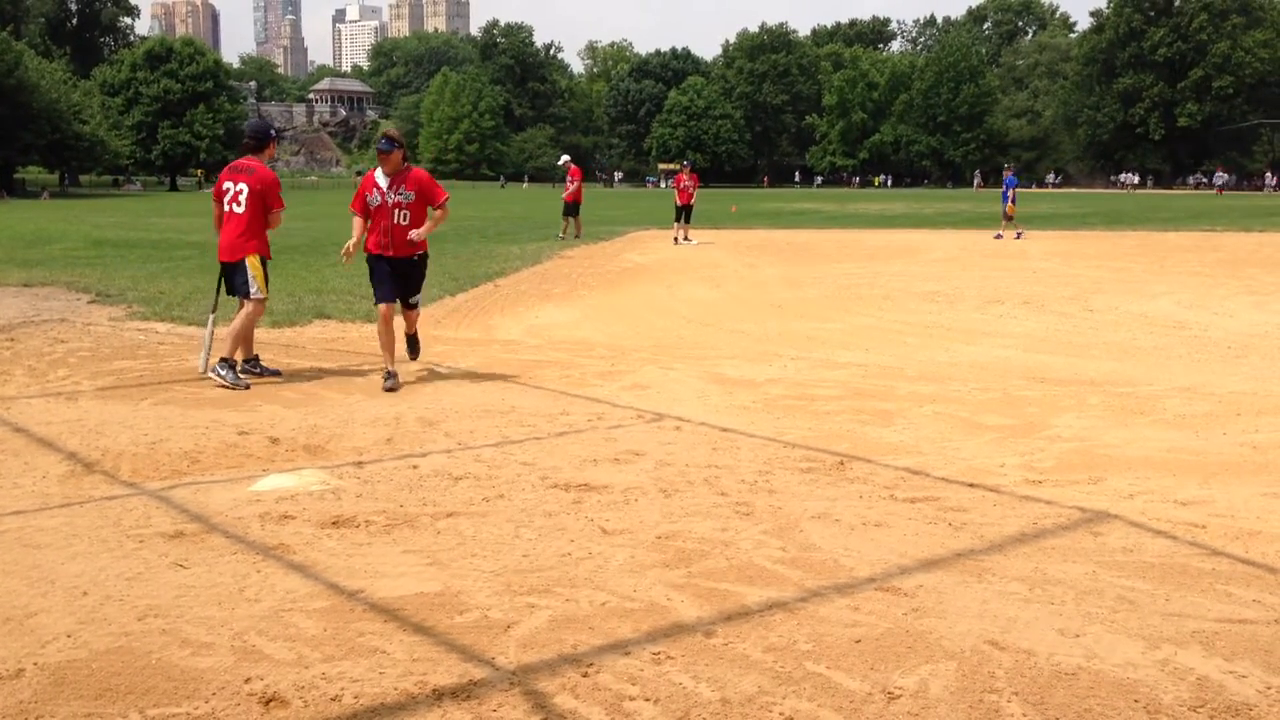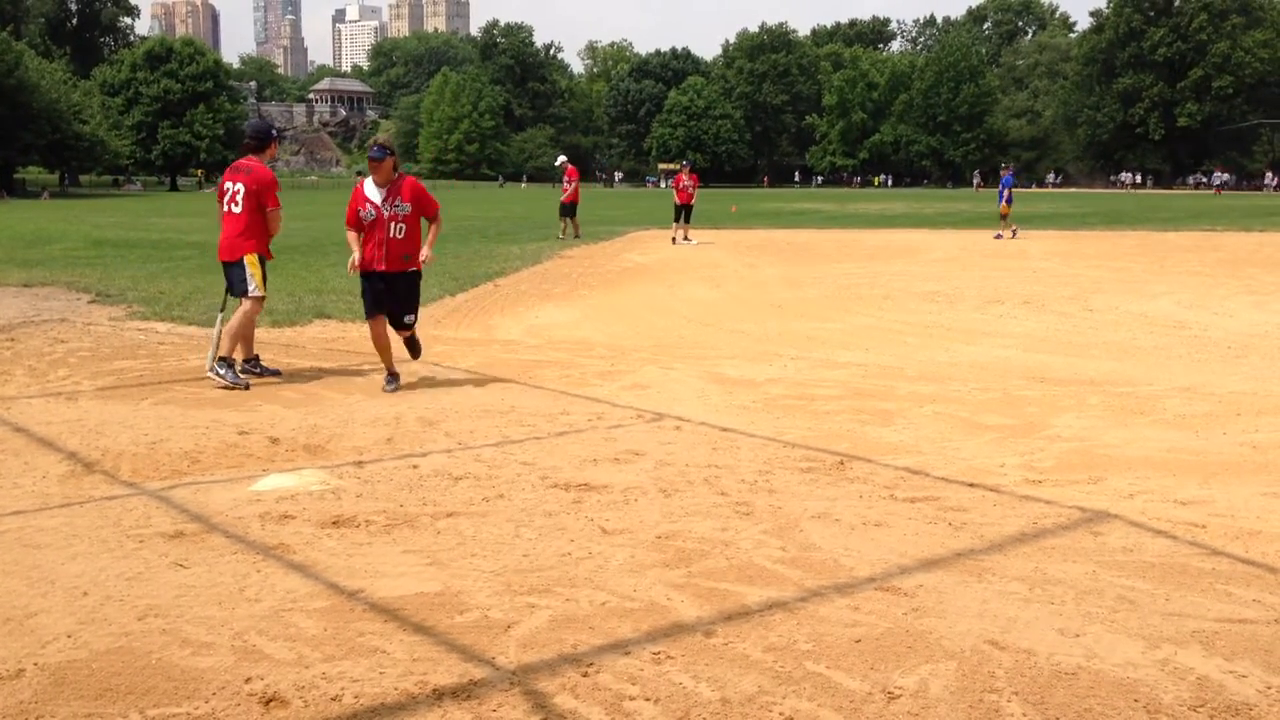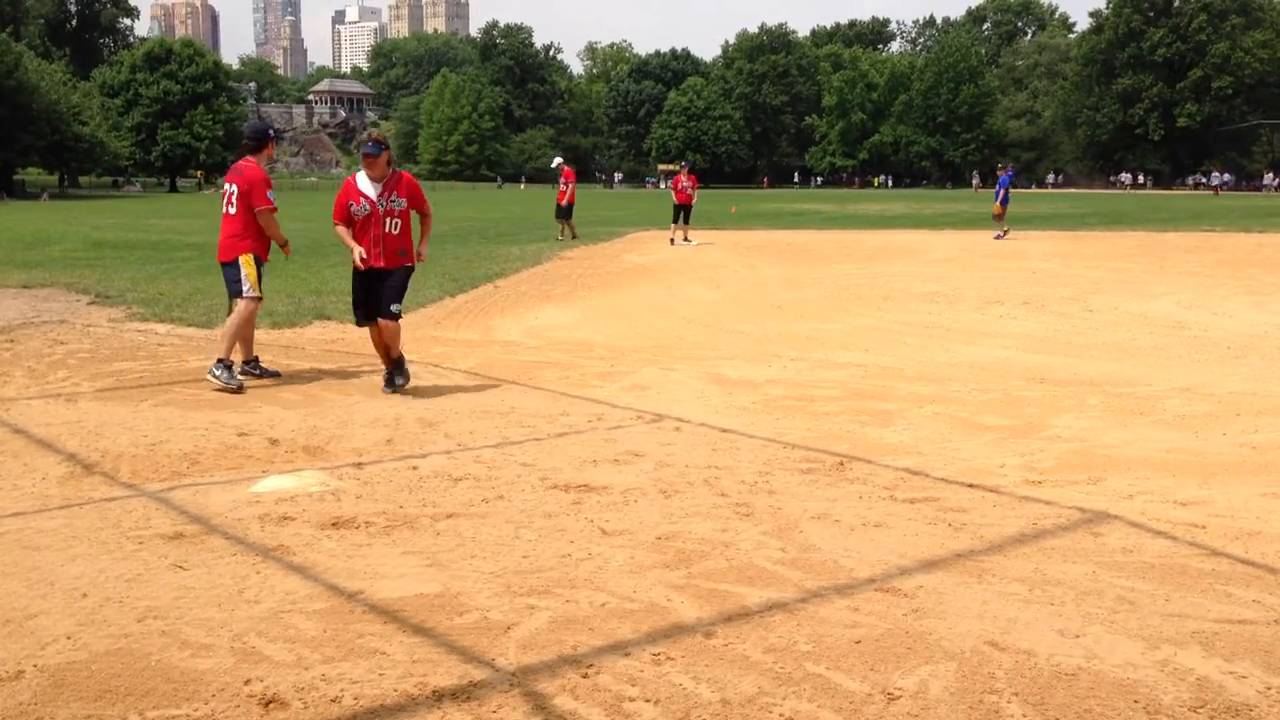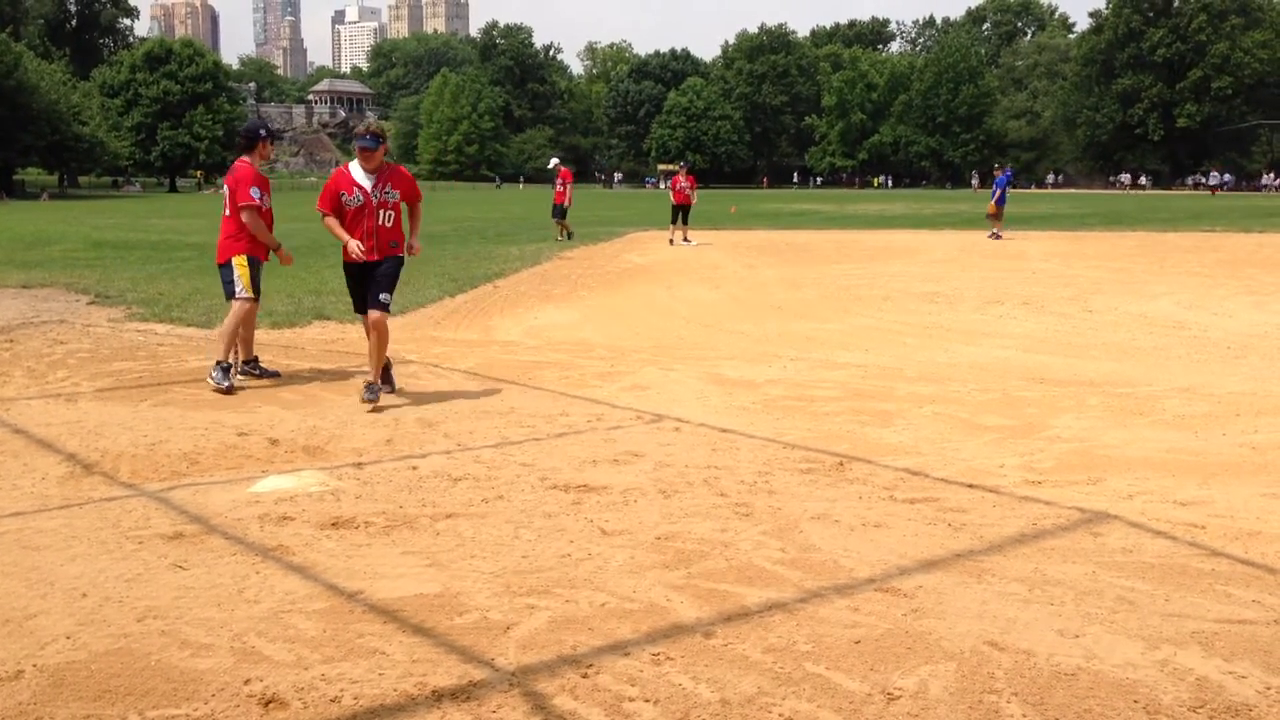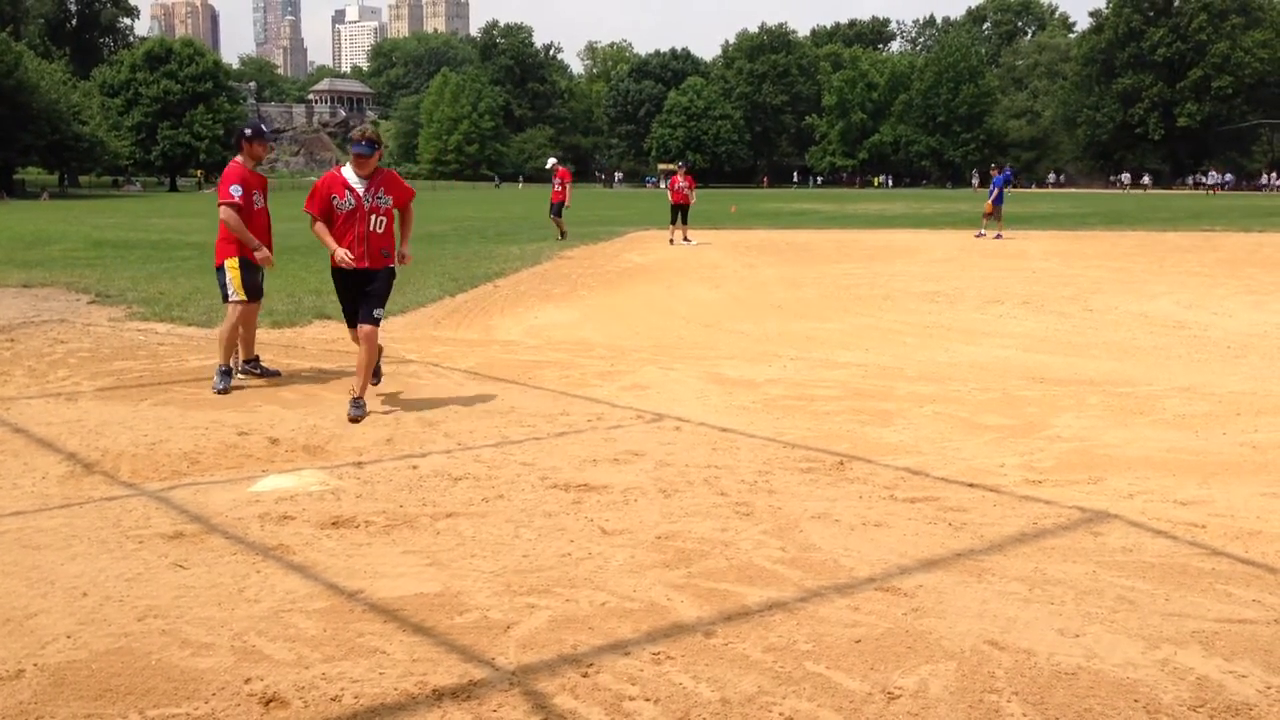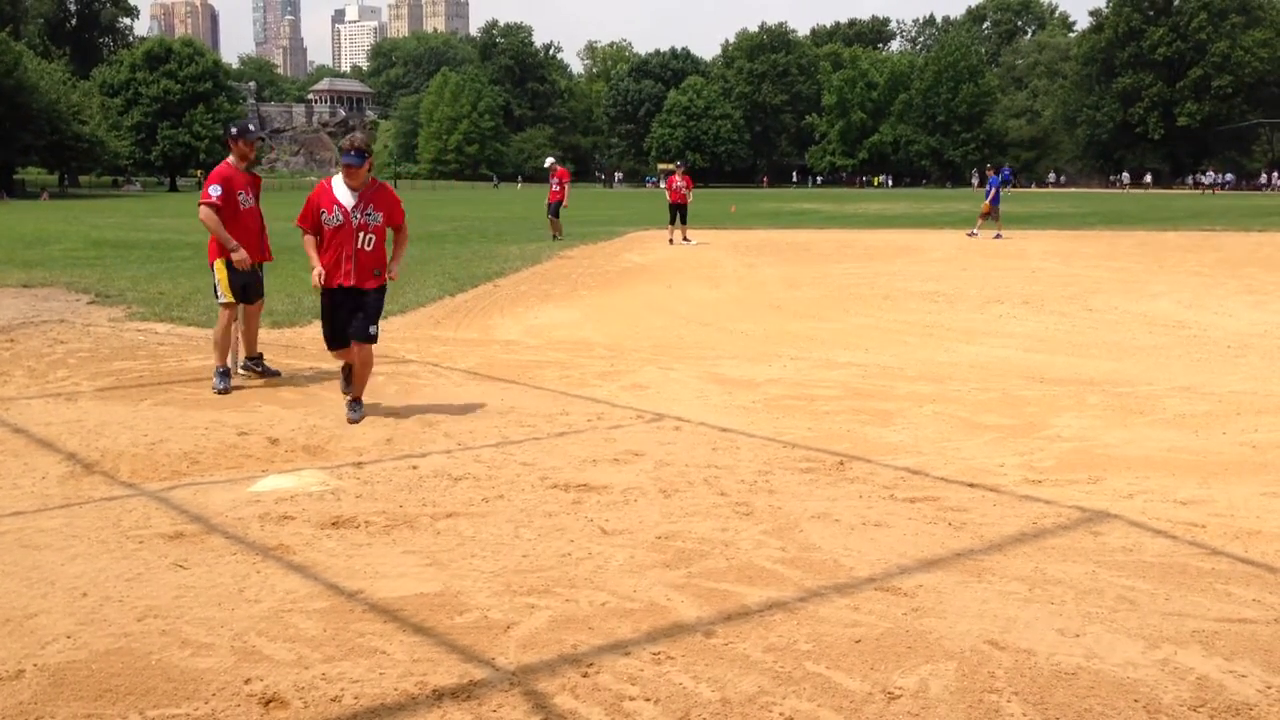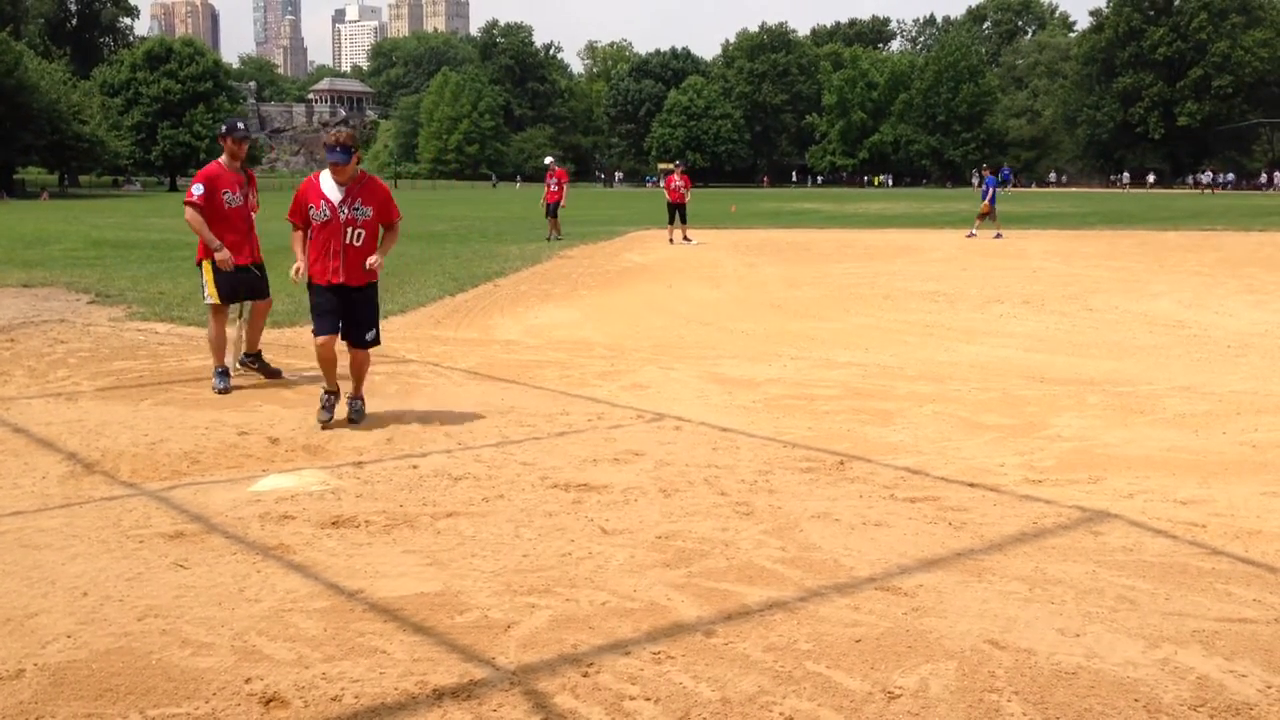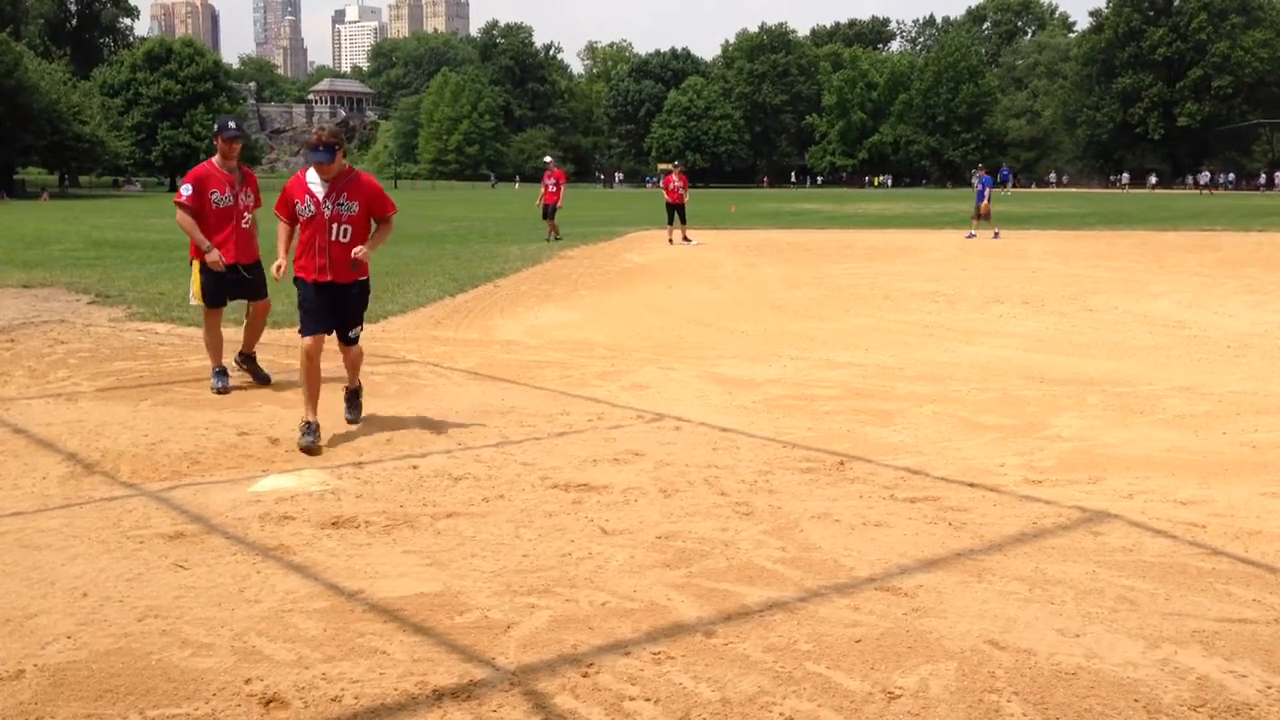
dt=0.1s
person 1, frame 1
left shoulder: (419, 177)
right shoulder: (369, 180)
left elbow: (442, 208)
right elbow: (360, 214)
left wrist: (424, 229)
right wrist: (354, 239)
left hip: (413, 255)
right hip: (379, 256)
left knee: (410, 309)
right knee: (384, 310)
left ankle: (411, 332)
right ankle: (390, 371)
person 1, frame 2
left shoulder: (412, 187)
right shoulder: (360, 192)
left elbow: (436, 218)
right elbow: (353, 228)
left wrist: (428, 247)
right wrist: (355, 251)
left hip: (405, 269)
right hip: (372, 270)
left knee: (402, 326)
right knee: (375, 323)
left ankle: (409, 332)
right ankle: (391, 371)
person 1, frame 3
left shoulder: (405, 182)
right shoulder: (350, 186)
left elbow: (425, 213)
right elbow: (340, 224)
left wrist: (423, 245)
right wrist: (354, 247)
left hip: (398, 265)
right hip: (365, 267)
left knee: (388, 322)
right knee: (373, 325)
left ankle: (398, 359)
right ankle: (389, 367)
person 1, frame 4
left shoulder: (399, 176)
right shoulder: (340, 178)
left elbow: (416, 203)
right elbow: (327, 214)
left wrist: (413, 236)
right wrist: (347, 240)
left hip: (389, 258)
right hip: (356, 260)
left knee: (377, 317)
right knee: (369, 320)
left ankle: (373, 381)
right ankle: (385, 368)
person 1, frame 5
left shoulder: (392, 181)
right shoulder: (330, 180)
left elbow: (407, 207)
right elbow: (316, 219)
left wrist: (404, 244)
right wrist: (335, 248)
left hip: (380, 268)
right hip: (345, 268)
left knee: (367, 330)
right knee: (357, 332)
left ankle: (358, 397)
right ankle: (374, 352)
person 1, frame 6
left shoulder: (384, 194)
right shoulder: (322, 192)
left elbow: (400, 229)
right elbow: (308, 232)
left wrist: (396, 261)
right wrist: (315, 265)
left hip: (371, 284)
right hip: (333, 284)
left knee: (362, 345)
right knee: (339, 348)
left ankle: (356, 399)
right ankle: (350, 363)
person 1, frame 7
left shoulder: (375, 188)
right shoulder: (310, 187)
left elbow: (392, 226)
right elbow: (299, 227)
left wrist: (381, 254)
right wrist: (300, 259)
left hip: (362, 282)
right hip: (322, 281)
left knee: (360, 348)
right knee: (324, 342)
left ankle: (356, 397)
right ankle: (331, 391)
person 1, frame 8
left shoulder: (364, 184)
right shoulder: (296, 183)
left elbow: (386, 221)
right elbow: (286, 220)
left wrist: (370, 246)
right wrist: (282, 255)
left hip: (352, 281)
right hip: (310, 279)
left knee: (350, 345)
right knee: (309, 345)
left ankle: (352, 387)
right ankle: (309, 422)
person 2, frame 1
left shoulder: (228, 171)
right shoulder: (267, 176)
left elbow: (217, 209)
right elbow: (275, 220)
left hip: (228, 249)
right hip: (248, 249)
left knee: (247, 305)
right knee: (254, 306)
left ankle: (249, 362)
right ankle: (223, 365)
person 2, frame 2
left shoulder: (233, 170)
right shoulder: (265, 176)
left elbow: (222, 206)
right elbow: (274, 219)
right wrist: (273, 236)
left hip: (231, 247)
right hip: (247, 249)
left knee: (249, 305)
right knee: (250, 304)
left ankle: (249, 362)
right ankle: (222, 363)
person 2, frame 3
left shoulder: (235, 171)
right shoulder: (258, 176)
right elbow: (265, 219)
right wrist: (283, 243)
left hip: (232, 248)
right hip: (244, 250)
left knee: (247, 306)
right knee: (246, 305)
left ankle: (248, 363)
right ankle: (220, 365)
person 2, frame 4
left shoulder: (244, 171)
right shoulder: (248, 174)
right elbow: (249, 217)
left wrist: (268, 248)
right wrist: (276, 246)
left hip: (250, 252)
right hip: (240, 252)
left knee: (251, 307)
right knee: (241, 306)
left ankle: (247, 363)
right ankle: (220, 368)
person 2, frame 5
left shoulder: (250, 175)
right shoulder: (236, 174)
right elbow: (228, 215)
left wrist: (257, 249)
right wrist: (257, 247)
left hip: (246, 254)
right hip: (236, 254)
left knee: (252, 307)
right knee: (237, 309)
left ankle: (248, 362)
right ankle: (222, 370)
person 2, frame 6
left shoulder: (252, 177)
right shoulder: (221, 174)
right elbow: (206, 214)
left wrist: (262, 250)
right wrist: (234, 247)
left hip: (253, 256)
right hip: (228, 258)
left knee: (254, 306)
right knee: (230, 311)
left ankle: (252, 360)
right ankle: (221, 372)
person 2, frame 7
left shoulder: (248, 176)
right shoulder: (209, 174)
right elbow: (191, 214)
left wrist: (255, 250)
right wrist: (216, 247)
left hip: (248, 256)
right hip: (218, 258)
left knee: (263, 304)
right knee: (219, 312)
left ankle: (251, 356)
right ankle: (220, 371)
person 2, frame 8
left shoulder: (248, 176)
right shoulder: (199, 175)
right elbow: (182, 214)
left wrist: (256, 249)
right wrist: (206, 248)
left hip: (247, 256)
right hip: (211, 258)
left knee: (262, 306)
right knee: (213, 314)
left ankle: (246, 357)
right ankle: (219, 371)
